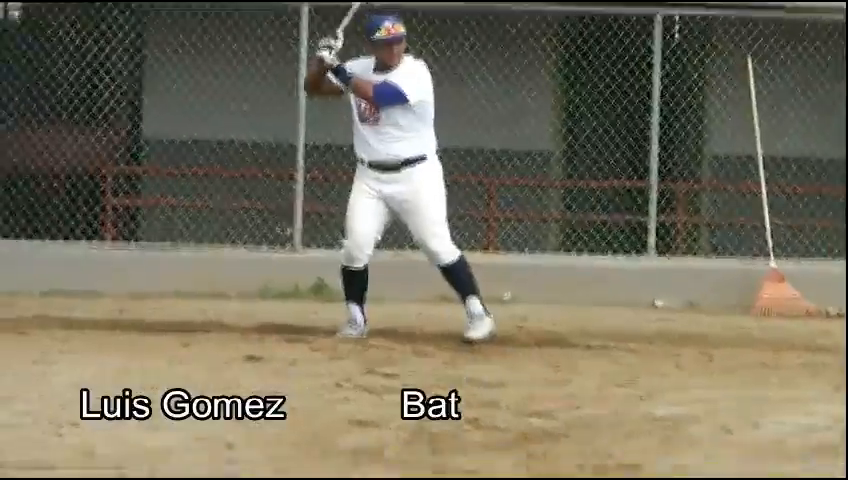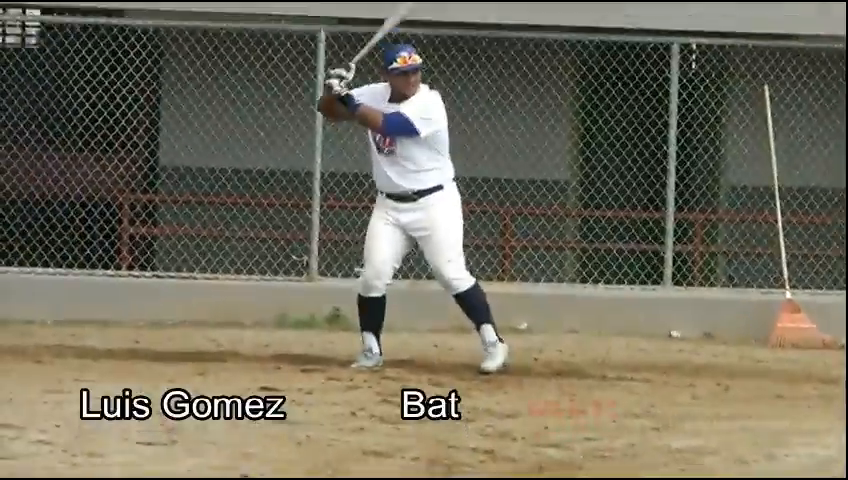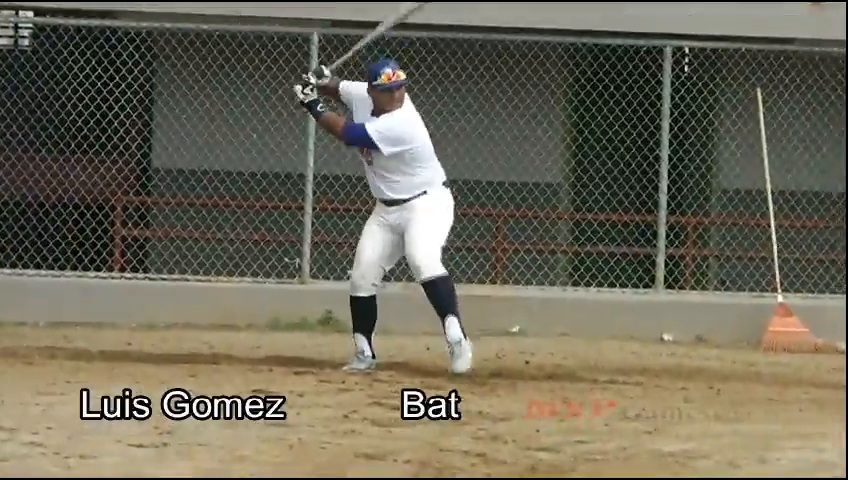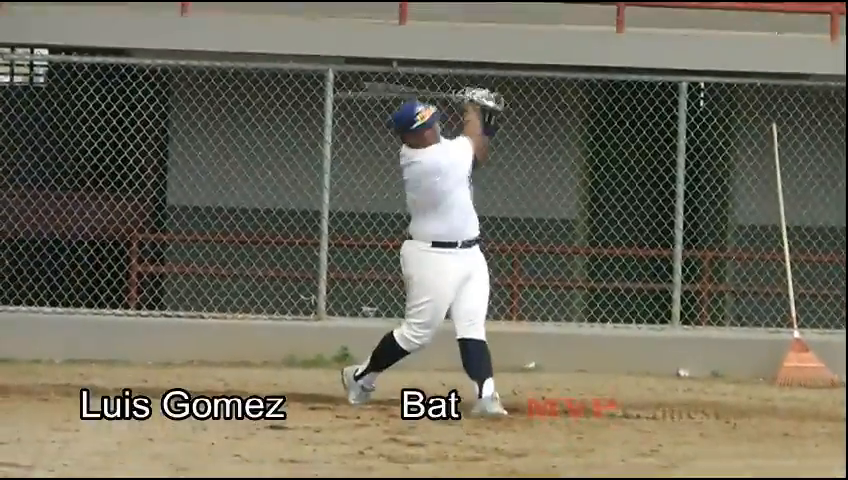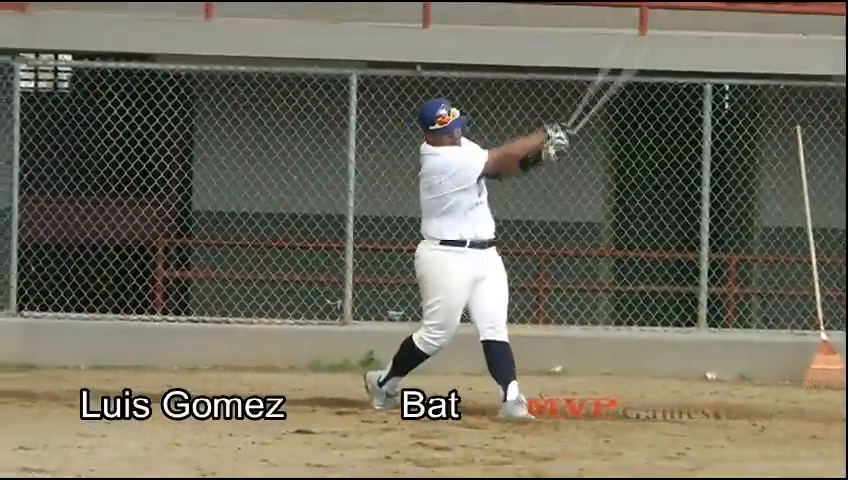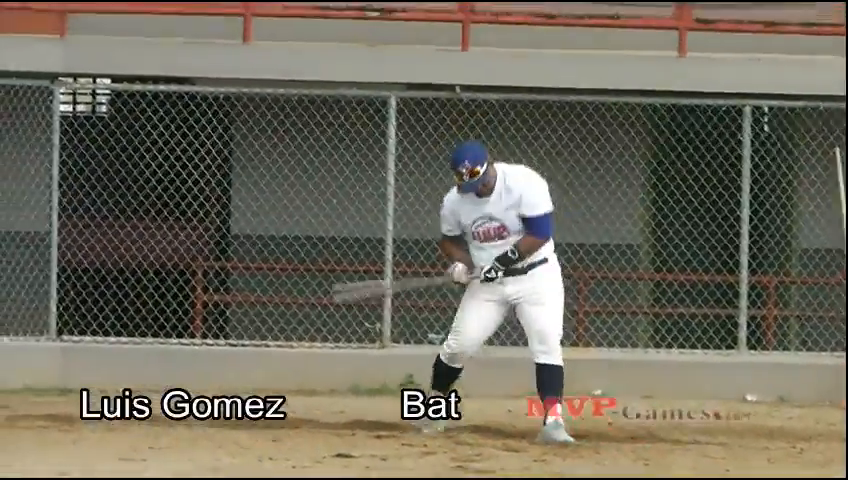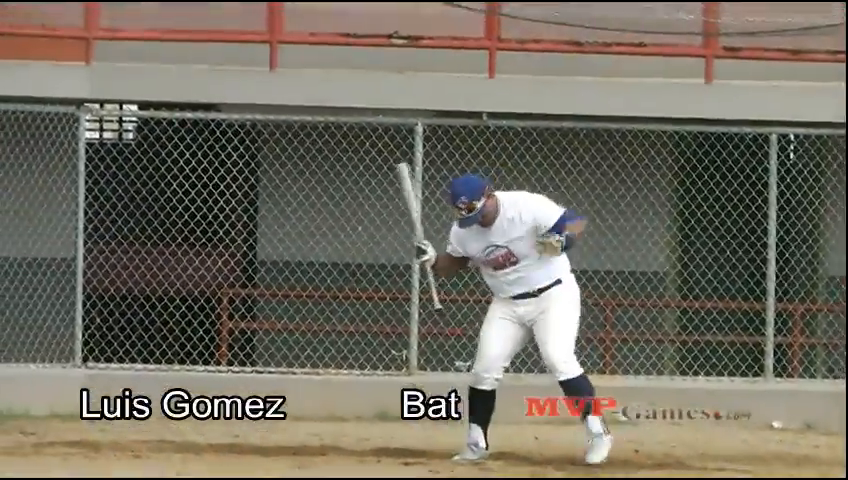
dt=0.5s
person 1, frame 1
left shoulder: (416, 72)
right shoulder: (359, 68)
left elbow: (376, 94)
right elbow: (313, 88)
left wrist: (337, 68)
right wrist: (323, 60)
left hip: (416, 173)
right hip: (371, 176)
left knee: (438, 246)
right knee: (355, 248)
left ankle: (478, 314)
right ankle: (355, 320)
person 1, frame 2
left shoulder: (429, 102)
right shoulder: (374, 94)
left elbow: (387, 125)
right elbow: (328, 109)
left wrist: (347, 97)
right wrist: (336, 88)
left hip: (434, 201)
right hip: (389, 205)
left knee: (452, 273)
right knee: (373, 277)
left ankle: (493, 342)
right ankle: (371, 350)
person 1, frame 3
left shoulder: (401, 123)
right shoulder: (365, 99)
left elbow: (346, 133)
right elbow: (335, 89)
left wrist: (312, 104)
right wrist: (321, 83)
left hip: (427, 203)
right hip: (387, 209)
left knee: (423, 260)
right knee: (362, 275)
left ankle: (456, 339)
right ankle: (363, 352)
person 1, frame 4
left shoulder: (421, 150)
right shoulder: (432, 161)
left elbow: (472, 156)
right elbow: (471, 138)
left wrist: (486, 128)
right wrist: (471, 110)
left hip: (468, 252)
right hip: (433, 257)
left knee: (473, 326)
right knee: (418, 330)
left ankle: (486, 396)
right ankle: (361, 377)
person 1, frame 5
left shoulder: (459, 147)
right shoulder: (443, 161)
left elbow: (502, 167)
right elbow: (499, 159)
left wrist: (535, 156)
right wrist: (545, 136)
left hip: (485, 254)
right hip: (446, 258)
left knee: (494, 326)
right knee: (435, 332)
left ankle: (512, 399)
right ankle: (383, 381)
person 1, frame 6
left shoulder: (525, 182)
right shoulder: (454, 201)
left elbow: (540, 234)
right elbow: (450, 239)
left wrist: (504, 262)
right wrist: (459, 264)
left hip: (537, 276)
right hip: (487, 283)
left knee: (547, 345)
right knee: (458, 346)
left ankle: (552, 421)
person 1, frame 7
left shoulder: (528, 207)
right shoulder: (462, 229)
left elbow: (574, 222)
right elbow: (451, 265)
left wrist: (562, 240)
right wrist: (432, 259)
left hip: (552, 295)
right hip: (506, 304)
left knee: (559, 360)
right knee: (484, 370)
left ankle: (596, 431)
right ankle: (476, 442)
